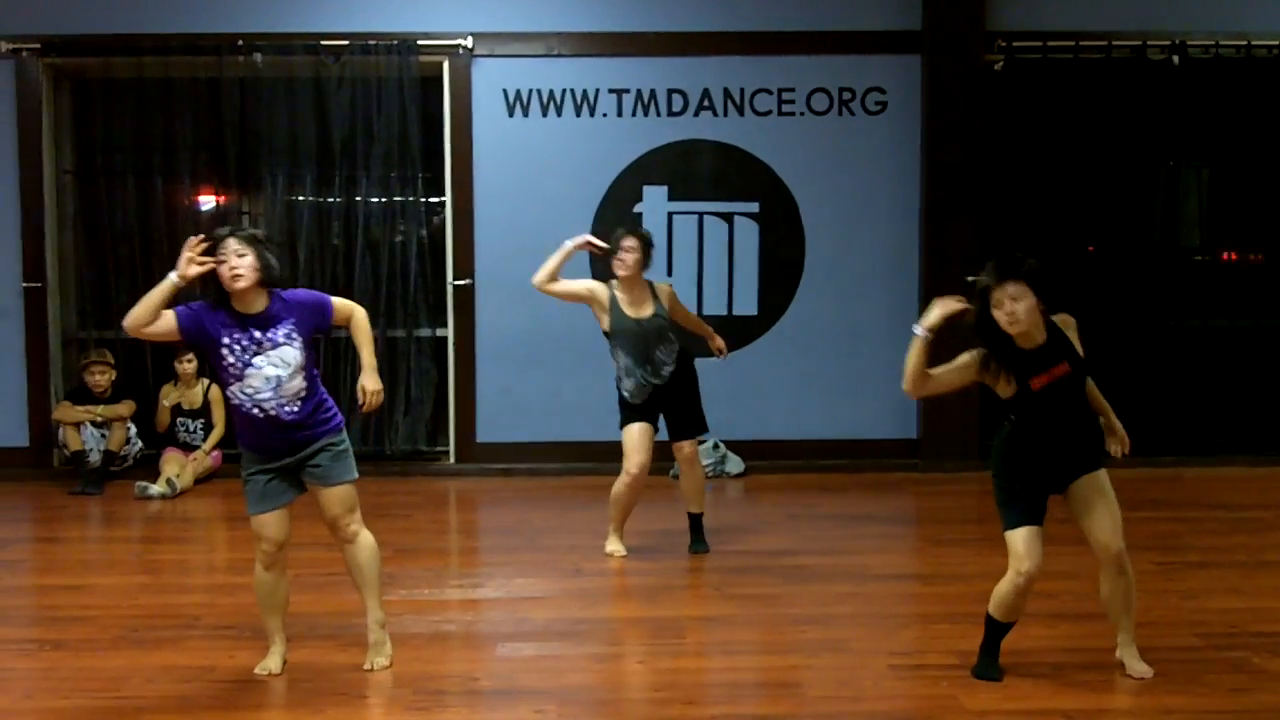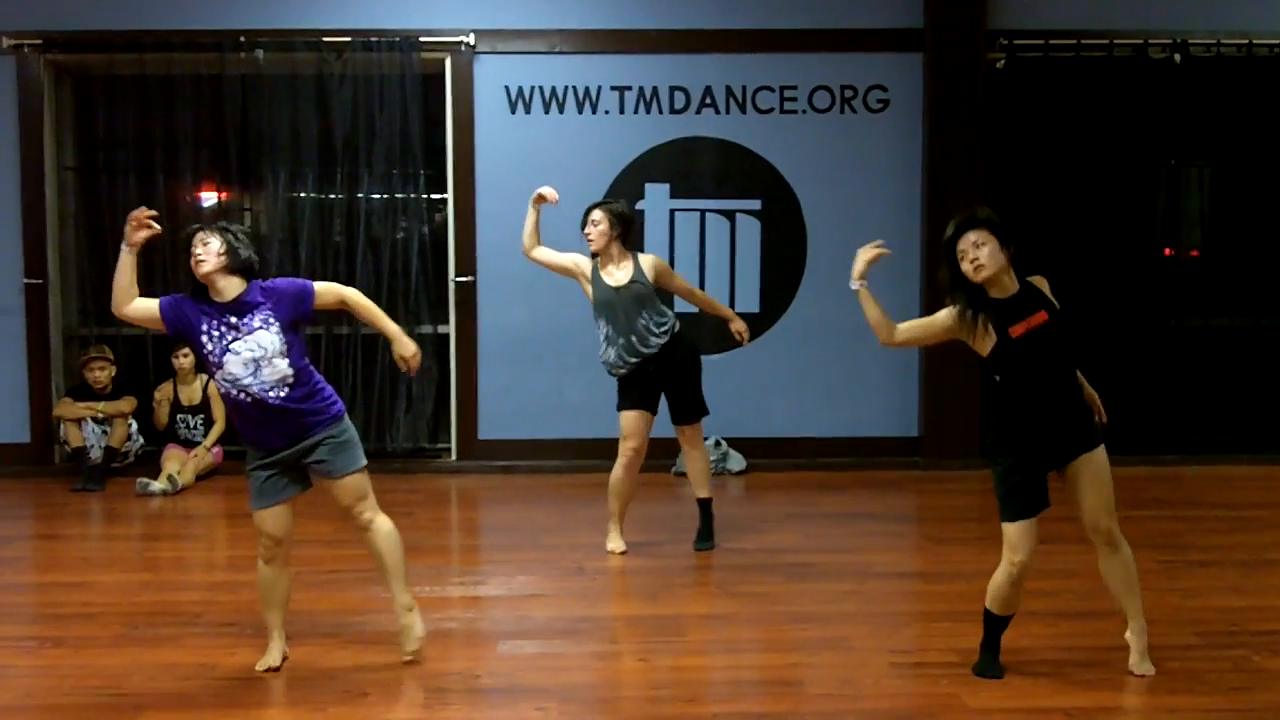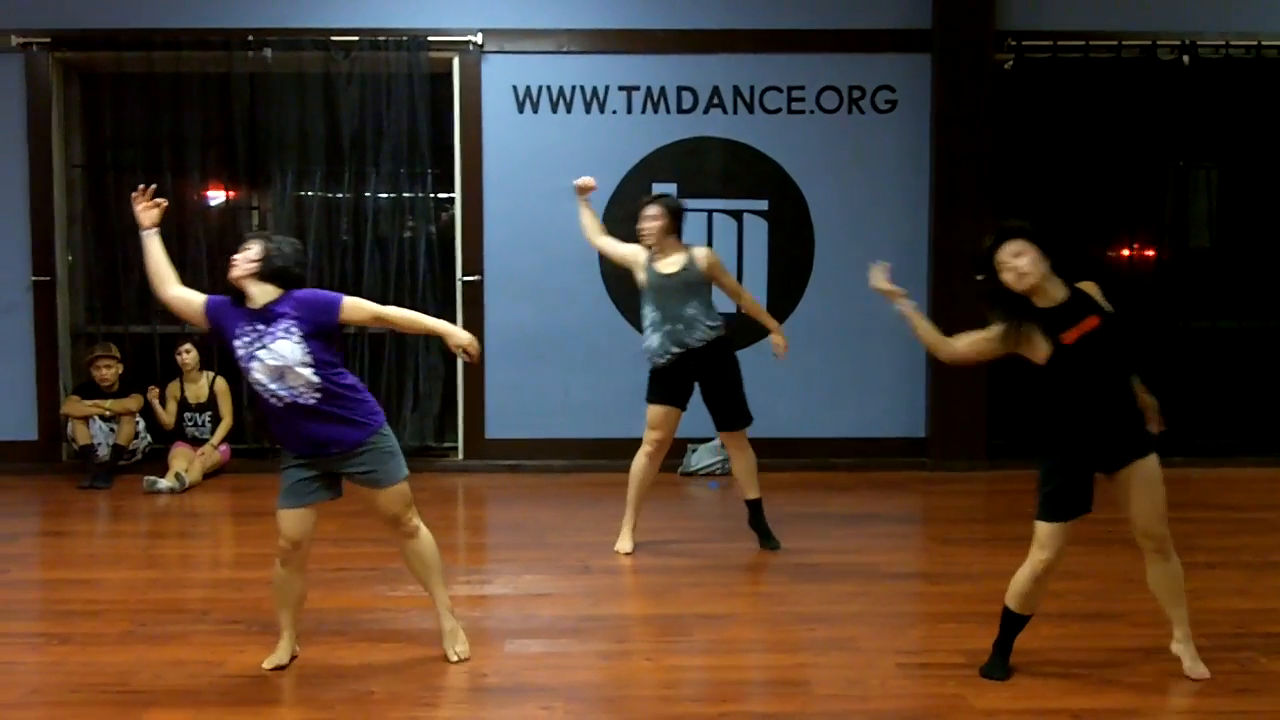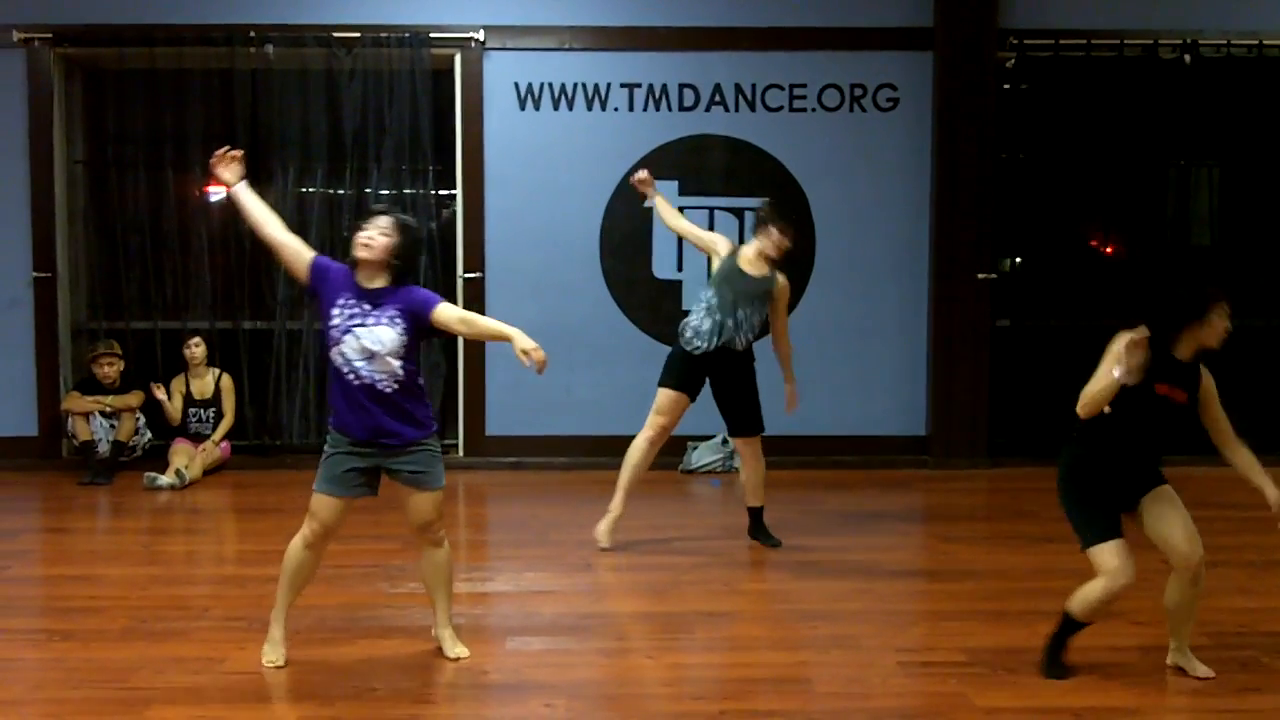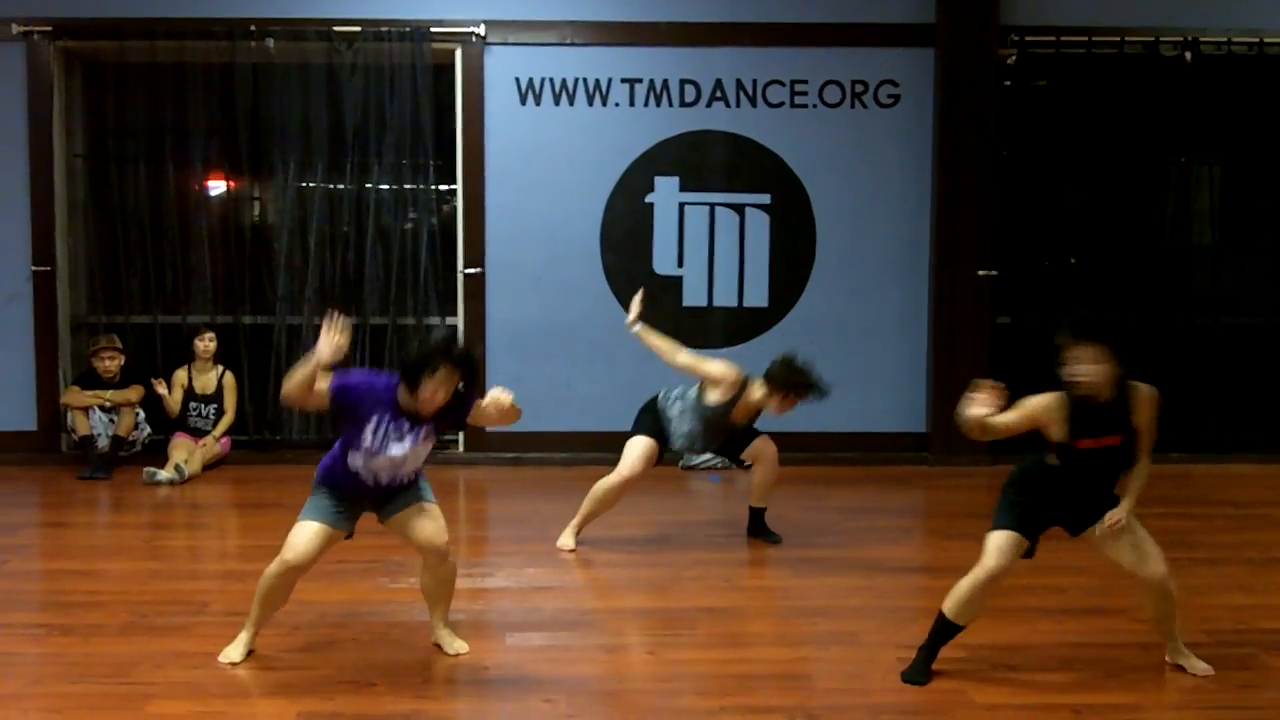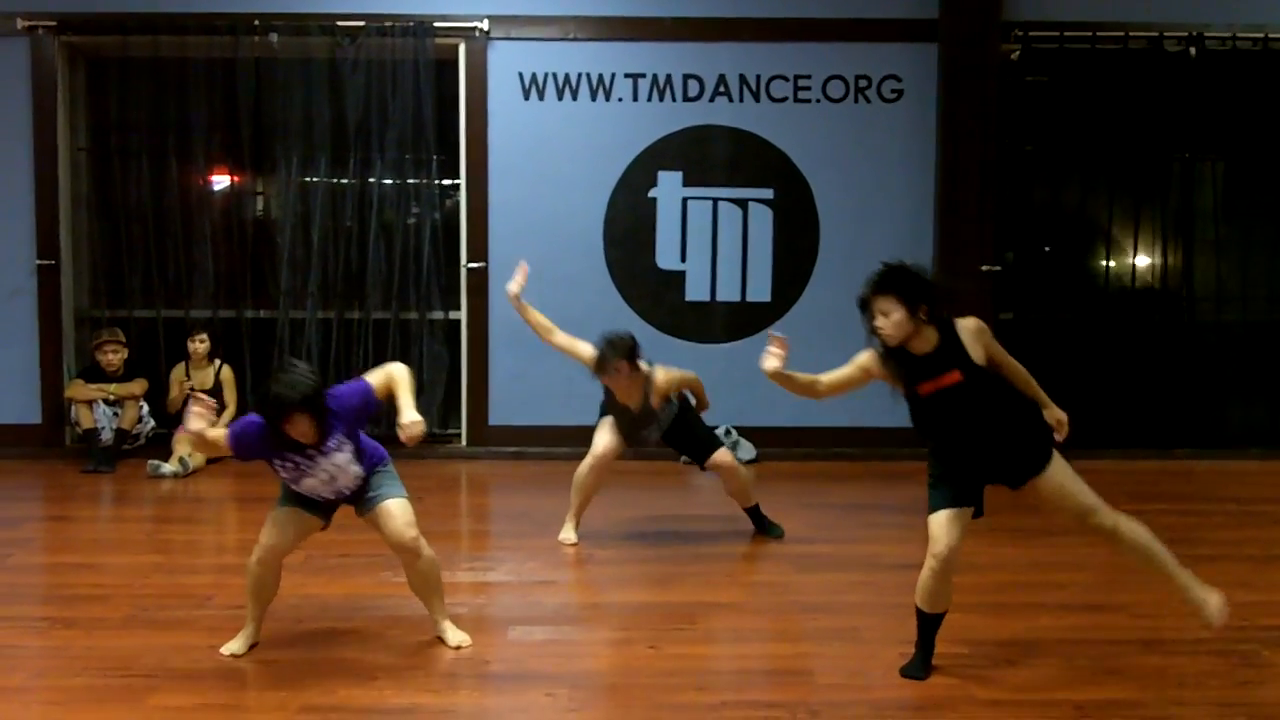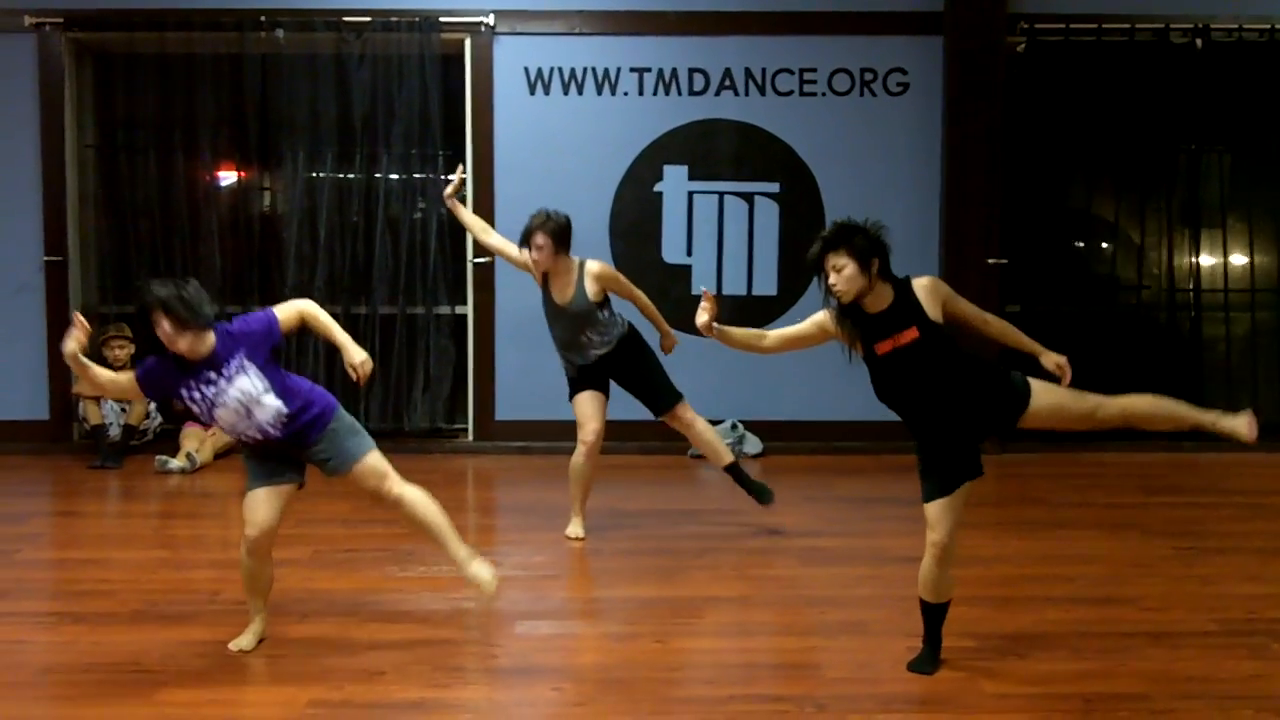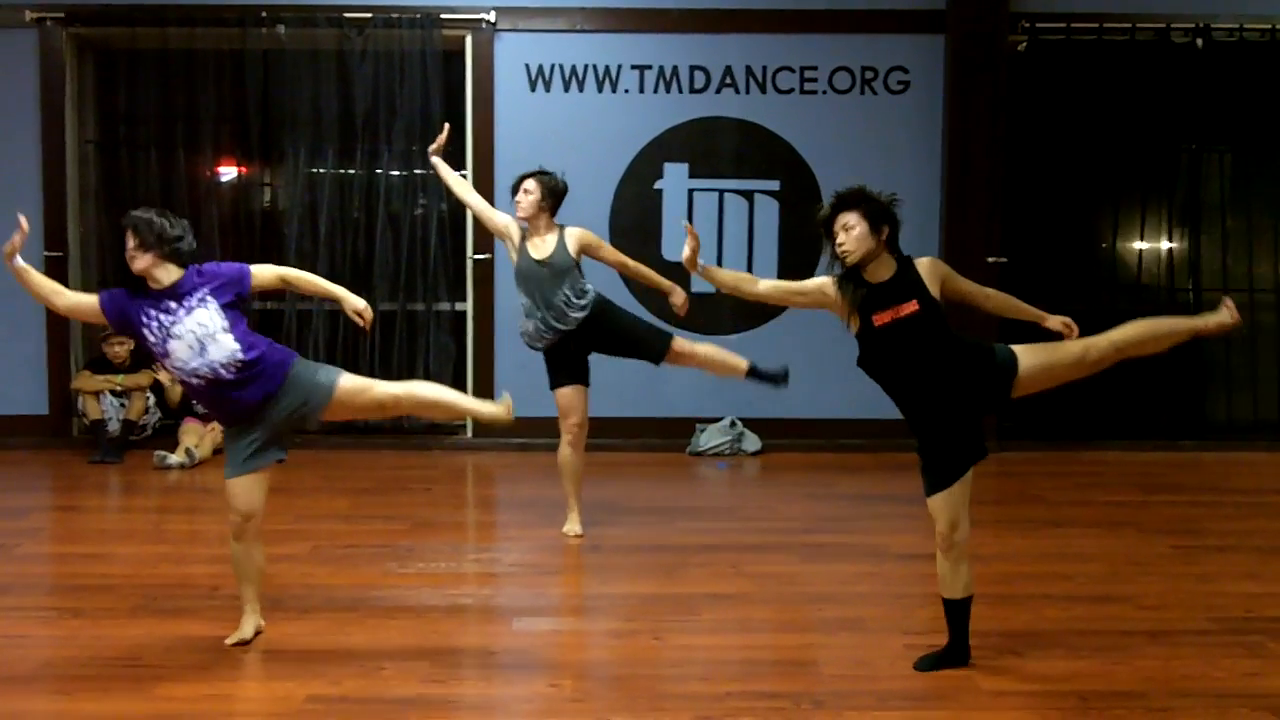
dt=0.4s
person 1, frame 1
left shoulder: (1065, 327)
right shoulder: (989, 361)
right elbow: (916, 386)
left wrist: (1108, 415)
right wrist: (925, 328)
left hip: (1079, 452)
right hip: (1022, 466)
left knee: (1113, 552)
right knee: (1025, 569)
left ankle: (1126, 646)
right ankle: (988, 652)
person 1, frame 2
left shoulder: (1040, 288)
right shoulder: (967, 317)
right elbow: (890, 335)
left wrist: (1083, 388)
right wrist: (859, 281)
left hip: (1075, 426)
right hip: (1018, 440)
left knee: (1106, 534)
right knee: (1017, 559)
left ankle: (1138, 633)
right ankle: (989, 649)
person 1, frame 3
left shoulder: (1089, 292)
right shoulder: (1019, 329)
right elbow: (948, 350)
left wrist: (1140, 393)
right wrist: (900, 303)
left hip: (1126, 428)
right hip: (1072, 442)
left knee: (1157, 540)
right knee: (1043, 558)
left ankle: (1183, 641)
right ankle: (1000, 649)
person 1, frame 4
left shoulder: (1199, 377)
right shoulder: (1133, 346)
left elbow: (1228, 442)
right elbow: (1084, 410)
right wrist: (1121, 371)
left hip: (1140, 472)
right hip: (1089, 472)
left knee: (1189, 559)
right knee: (1118, 576)
left ankle: (1178, 650)
right ankle: (1056, 643)
person 1, frame 5
left shoulder: (1143, 398)
right shoulder: (1052, 405)
left elbow: (1140, 459)
right elbow: (985, 431)
left wrist: (1125, 506)
right wrist: (977, 419)
left hip: (1090, 494)
right hip: (1033, 493)
left knee: (1156, 575)
right knee: (990, 568)
left ankle: (1176, 650)
right ankle: (926, 655)
person 1, frame 6
left shoulder: (969, 331)
right shoulder: (881, 361)
left elbow: (1009, 367)
right elbow: (820, 387)
left wrist: (1047, 405)
right wrist: (780, 373)
left hip: (1013, 441)
right hip: (953, 462)
left knee: (1098, 515)
right knee: (941, 553)
left ankle: (1188, 584)
right ankle: (923, 651)
person 1, frame 7
left shoulder: (926, 290)
right shoulder: (838, 322)
left elbow: (983, 321)
right elbow: (767, 340)
left wrist: (1041, 351)
right wrist: (715, 330)
left hip: (991, 394)
right hip: (939, 434)
left knee: (1105, 410)
right knee: (939, 543)
left ankle: (1219, 421)
right ankle: (931, 646)
person 1, frame 8
left shoulder: (926, 270)
right shoulder: (835, 292)
left elbow: (983, 296)
right elbow: (757, 287)
left wrist: (1043, 316)
right wrist: (698, 267)
left hip: (984, 374)
right hip: (937, 420)
left knee: (1099, 349)
right knee: (951, 535)
left ankle: (1206, 323)
right ankle: (958, 645)
person 2, frame 1
left shoulder: (297, 305)
right shoulder: (208, 319)
left elbow: (354, 312)
right elbow: (136, 325)
left wrist: (370, 369)
right wrist: (177, 277)
left hip: (322, 437)
right hip: (262, 454)
left knee: (348, 526)
right knee: (269, 548)
left ankle: (377, 628)
right ankle: (276, 645)
person 2, frame 2
left shoulder: (275, 295)
right shoulder: (190, 312)
left elbow: (344, 295)
right elbow: (124, 306)
left wrist: (397, 336)
right wrist: (131, 249)
left hip: (322, 425)
right hip: (265, 447)
left knee: (365, 513)
right knee: (272, 543)
left ankle: (406, 609)
right ankle: (276, 642)
person 2, frame 3
left shoulder: (307, 305)
right shoulder: (229, 315)
left elbow: (379, 314)
right elbow: (169, 291)
left wrist: (446, 328)
right wrist: (149, 230)
left hip: (361, 434)
right hip: (301, 452)
left knee: (404, 521)
right knee: (290, 545)
left ankle: (447, 619)
right ankle: (285, 642)
person 2, frame 4
left shoulder: (411, 299)
right shoulder: (332, 280)
left elbow: (461, 319)
right elbow: (276, 235)
left wrist: (514, 335)
right wrist: (238, 182)
left hip: (411, 438)
right hip: (348, 438)
left knee: (430, 530)
right knee: (316, 531)
left ankle: (443, 629)
right ankle: (276, 627)
person 2, frame 5
left shoulder: (447, 407)
right shoulder: (367, 389)
left elbow: (504, 413)
right elbow: (293, 395)
left wrist: (502, 403)
right wrist: (319, 362)
left hip: (401, 487)
right hip: (339, 489)
left knee: (436, 544)
right knee: (293, 560)
left ankle: (441, 628)
right ankle: (248, 634)
person 2, frame 6
left shoulder: (339, 404)
right shoulder: (257, 433)
left elbow: (395, 369)
right elbow: (211, 445)
left wrist: (407, 409)
right wrist: (197, 432)
left hip: (368, 473)
right hip: (308, 493)
left knee: (408, 539)
right knee: (268, 552)
left ankle: (443, 621)
right ankle: (252, 629)
person 2, frame 7
left shoulder: (243, 333)
right shoulder: (167, 372)
left elbow: (302, 307)
right elbow: (111, 384)
left wrist: (348, 346)
right wrist: (76, 358)
left hip: (319, 422)
right hip: (268, 451)
left knee: (390, 487)
right knee: (256, 535)
left ankle: (464, 557)
right ankle: (256, 623)
person 2, frame 8
left shoulder: (212, 278)
right shoulder: (132, 305)
left elbow: (282, 275)
right elbow: (65, 301)
left wrist: (343, 295)
left hip: (286, 381)
right hip: (243, 420)
left knee: (386, 395)
right knee: (243, 520)
left ankle: (485, 408)
right ankle: (251, 617)
person 3, frame 1
left shoulder: (662, 293)
right shoulder: (600, 294)
left elbow: (686, 318)
right elbow: (542, 282)
left wrist: (712, 336)
right wrist: (571, 247)
left hip: (677, 378)
right hip: (637, 392)
left knee: (688, 454)
right knee: (635, 468)
left ankle: (697, 530)
right ankle: (614, 534)
person 3, frame 2
left shoulder: (648, 264)
right shoulder: (584, 269)
left elbow: (690, 292)
right elbow: (532, 250)
left wrist: (730, 316)
right wrist: (535, 206)
left hip: (675, 353)
right hip: (634, 368)
left knee: (691, 436)
right knee: (630, 450)
left ankle: (705, 520)
right ankle: (614, 529)
person 3, frame 3
left shoulder: (702, 257)
right shoulder: (640, 259)
left elbow: (739, 295)
right elbow: (597, 237)
left wrist: (773, 328)
right wrist: (584, 199)
left hip: (714, 353)
right hip: (668, 362)
left knee: (735, 438)
right knee: (654, 444)
left ankle: (757, 518)
right ankle: (627, 527)
person 3, frame 4
left shoulder: (779, 283)
right shoulder: (725, 249)
left elbow: (780, 333)
right elbow: (679, 223)
left wrist: (789, 378)
right wrist: (651, 193)
left hip: (736, 360)
right hip: (693, 350)
left knee: (749, 445)
right knee: (656, 429)
left ankle: (756, 523)
right ankle: (614, 511)
person 3, frame 5
left shoulder: (760, 405)
right shoulder: (730, 380)
right elbow: (679, 357)
right wrist: (637, 324)
left hip: (705, 427)
right hip: (662, 415)
left knee: (766, 452)
right knee: (626, 474)
left ankle: (756, 523)
right ankle: (573, 528)
person 3, frame 6
left shoulder: (660, 380)
right shoulder: (603, 363)
left elbow: (691, 379)
right elbow: (553, 335)
left wrist: (702, 403)
right wrist: (517, 299)
left hip: (670, 418)
right hip: (620, 417)
left knee: (725, 463)
right knee: (599, 455)
left ankle: (758, 518)
right ankle: (571, 523)
person 3, frame 7
left shoulder: (595, 272)
right shoulder: (537, 269)
left elbow: (636, 296)
right elbow: (488, 237)
left wrist: (665, 330)
right wrist: (453, 201)
left hip: (623, 349)
right hip: (582, 365)
left knee: (681, 414)
right knee: (589, 439)
left ankle: (744, 478)
right ankle: (576, 518)
person 3, frame 8
left shoulder: (575, 237)
right shoulder: (512, 234)
left elbow: (624, 262)
right elbow: (469, 195)
left wrist: (670, 287)
right wrist: (436, 158)
left hip: (595, 319)
right hip: (558, 344)
left knee: (678, 350)
right knee: (572, 430)
left ankle: (758, 372)
right ankle: (573, 514)
